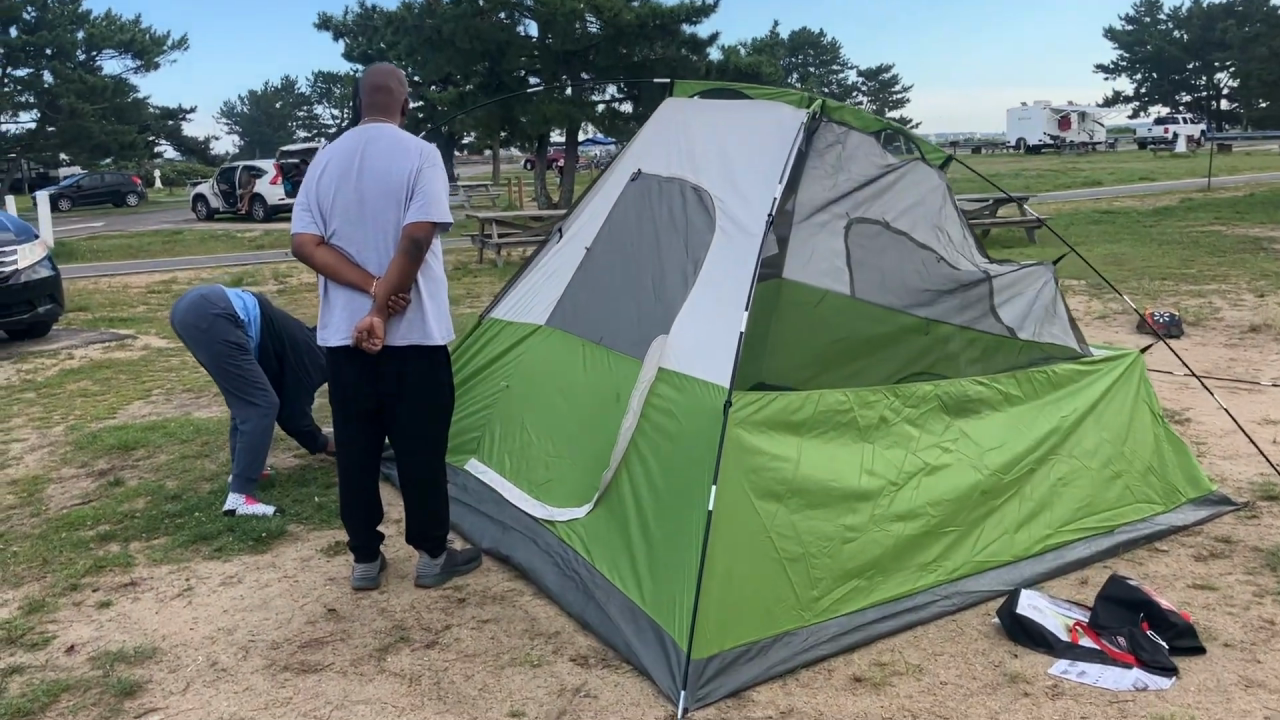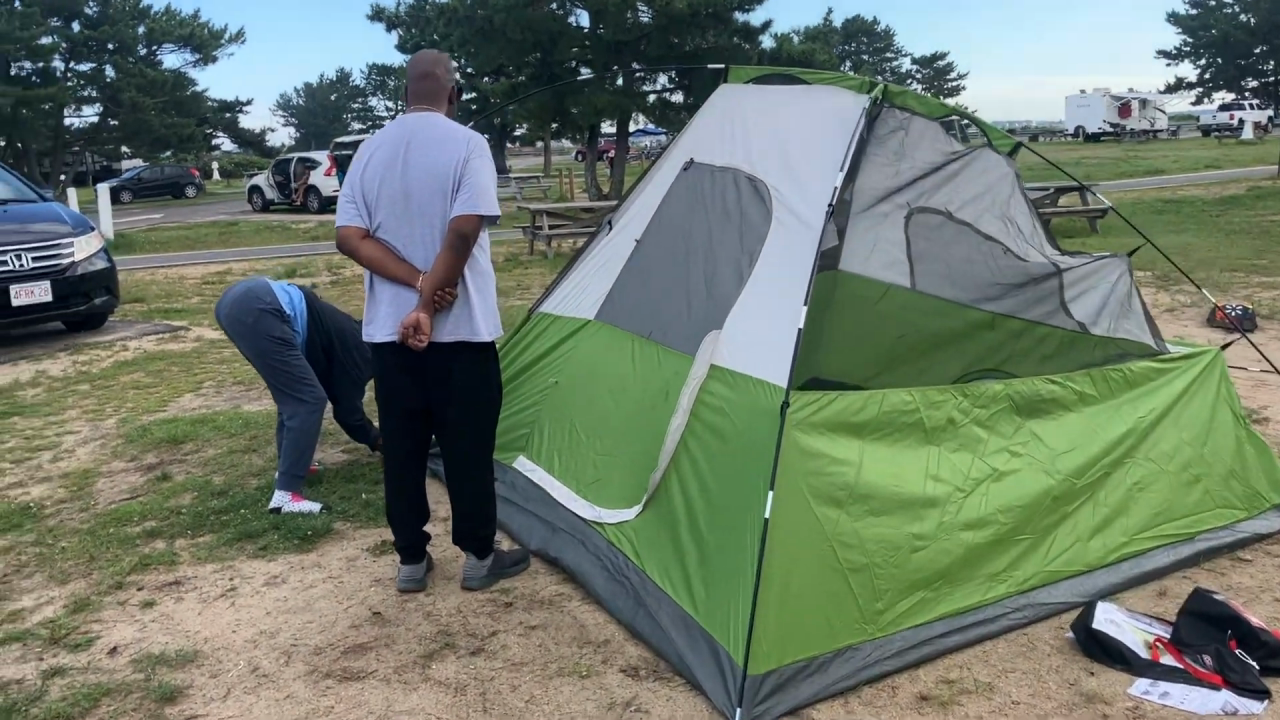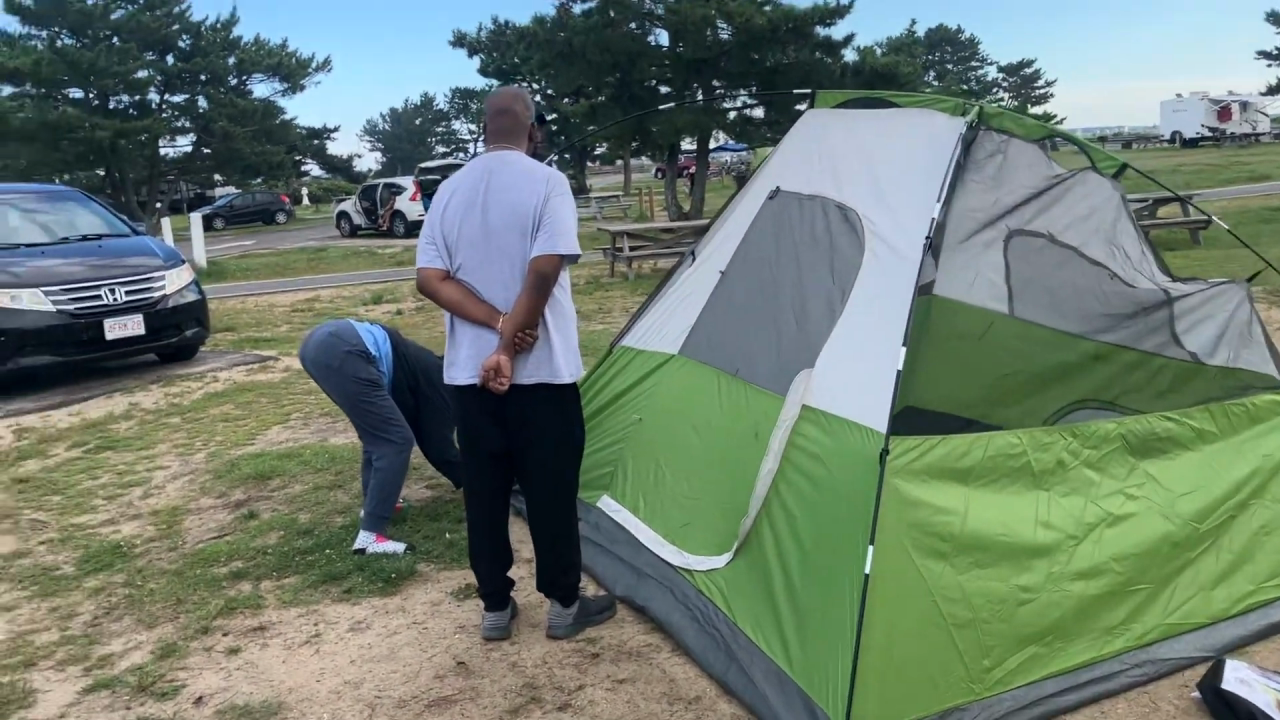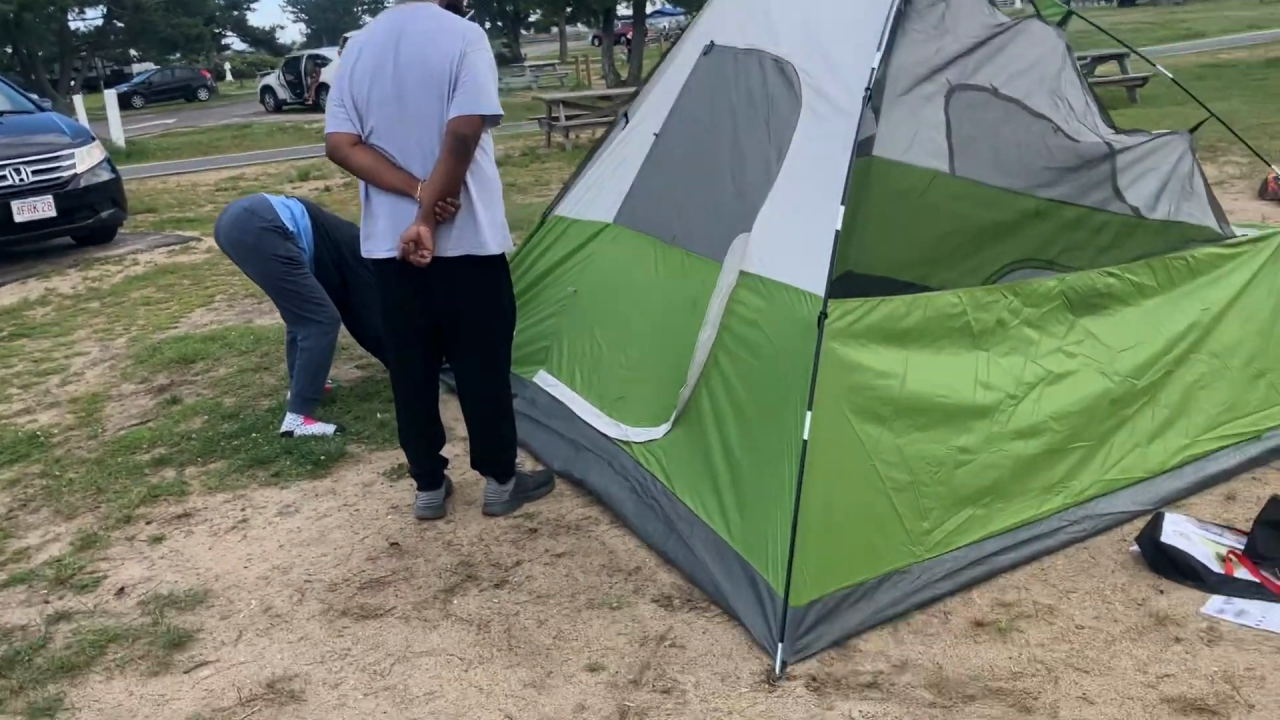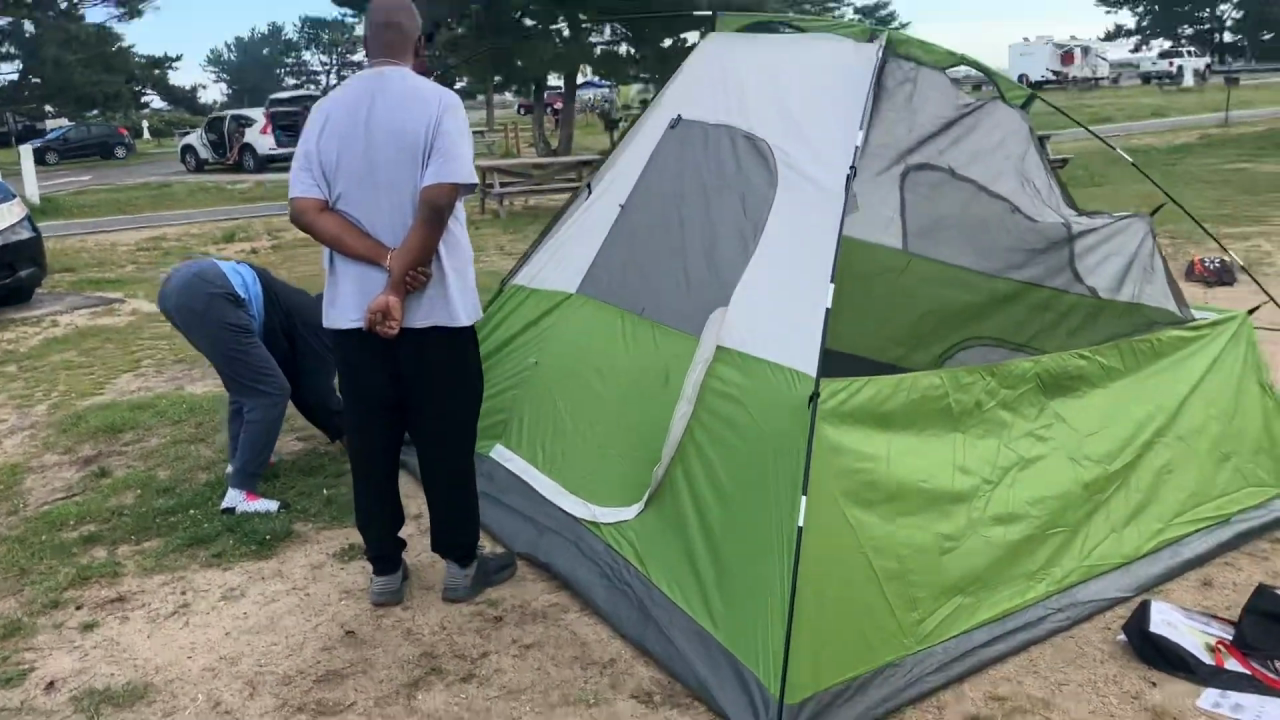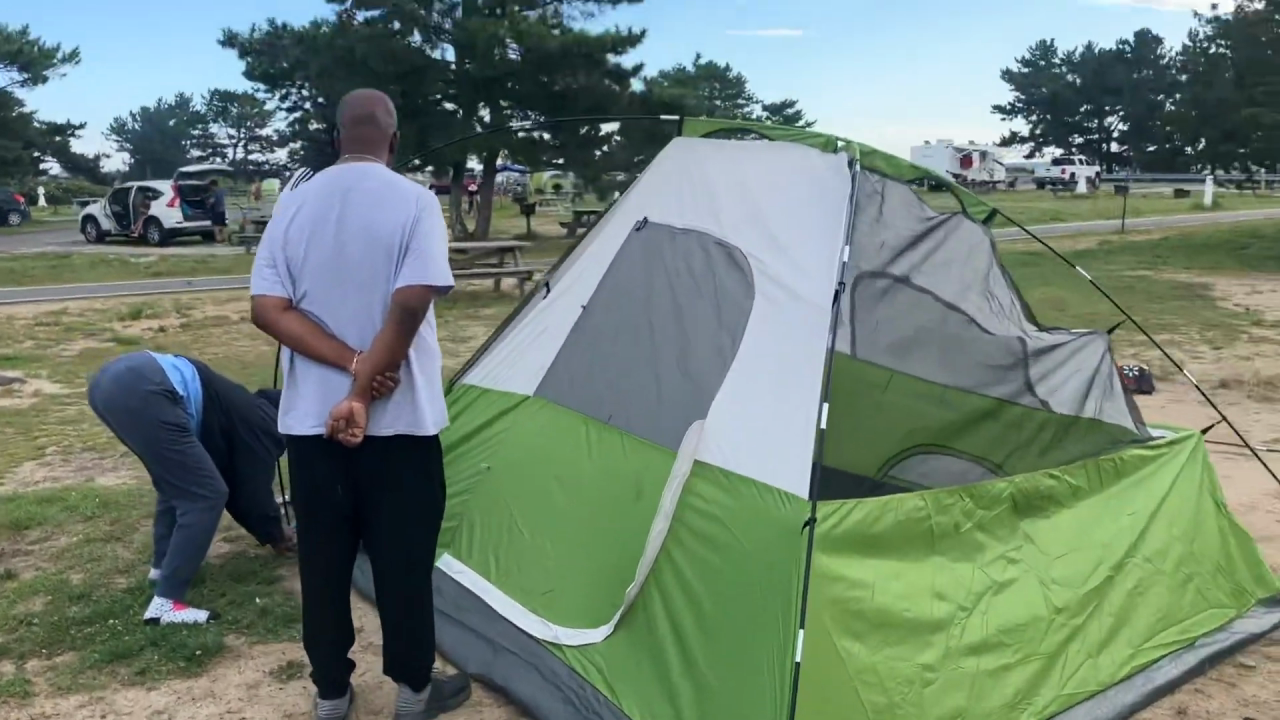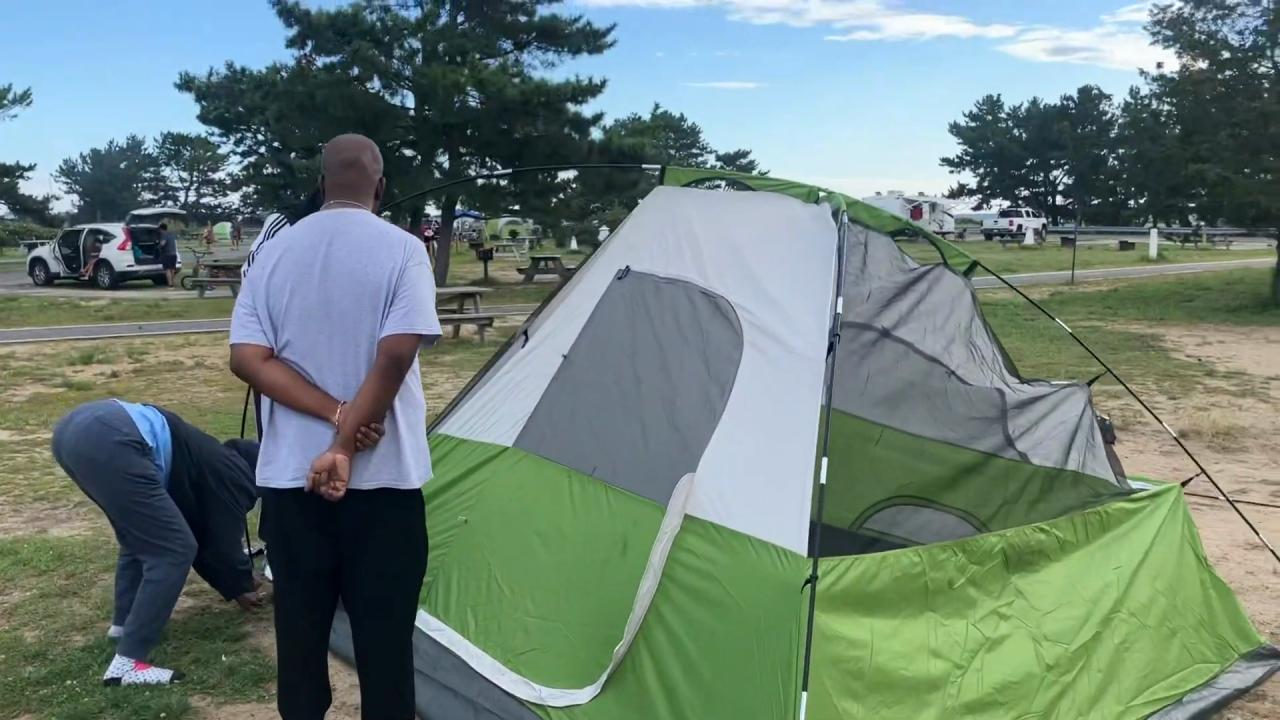
dt=0.4s
person 1, frame 1
left shoulder: (326, 158)
right shoulder: (419, 154)
left elbow: (304, 244)
right elbow: (416, 239)
left wrist: (371, 289)
right wrist: (382, 308)
left hip: (342, 333)
right hip: (411, 331)
left knee: (355, 447)
right knee: (421, 446)
left ankle: (365, 558)
right ankle: (433, 555)
person 1, frame 2
left shoulder: (370, 149)
right shoulder: (466, 144)
left elbow: (349, 237)
right elbow: (463, 231)
left wrist: (418, 284)
right wrist: (430, 301)
left hip: (388, 329)
right hip: (458, 327)
left knee: (402, 446)
right knee: (468, 445)
left ankle: (411, 560)
right ankle: (479, 557)
person 1, frame 3
left shoulder: (450, 189)
right shoulder: (546, 181)
left elbow: (429, 279)
right elbow: (543, 271)
left wrist: (496, 326)
right wrist: (509, 346)
left hip: (468, 371)
right hip: (540, 369)
left knee: (483, 490)
right knee: (551, 489)
left ankle: (495, 606)
right ankle: (564, 604)
person 1, frame 4
left shoulder: (358, 46)
left elbow: (341, 144)
right elbow: (463, 132)
left wrist: (415, 193)
right wrist: (429, 215)
left hip: (387, 244)
right hip: (465, 240)
left knee: (410, 367)
right knee: (481, 364)
left ankle: (428, 486)
right ankle: (500, 479)
person 1, frame 5
left shoulder: (327, 110)
right shoulder: (438, 102)
left elbow: (305, 209)
right elbow: (437, 201)
left wrist: (385, 261)
right wrist: (399, 287)
left hip: (352, 312)
right hip: (434, 311)
left knee: (370, 443)
right knee: (446, 441)
left ankle: (385, 569)
right ankle: (461, 563)
person 1, frame 6
left shoulder: (294, 204)
right shoulder: (414, 201)
left elbow: (267, 309)
right elbow: (410, 304)
left wrist: (350, 366)
right wrist: (363, 390)
left hip: (311, 419)
right hip: (399, 420)
left knee: (322, 557)
right knee: (404, 557)
person 1, frame 7
left shoulder: (276, 250)
right shoulder: (401, 249)
left elbow: (246, 358)
right elbow: (396, 354)
left wrist: (335, 415)
right wrist: (345, 444)
left hip: (290, 473)
right hip: (380, 473)
left knee: (299, 618)
right knee: (384, 619)
person 2, frame 1
left shoulder: (306, 345)
right shoulder: (312, 356)
right elbow: (296, 417)
right wrist: (324, 445)
left hip: (192, 304)
right hip: (216, 315)
left knee: (246, 400)
right knee: (259, 405)
left ankle: (240, 473)
right ankle: (239, 498)
person 2, frame 2
left shoulder: (346, 333)
right shoulder: (356, 350)
right elbow: (348, 411)
right wrist: (378, 441)
left hip: (236, 300)
right hip: (261, 311)
left knee: (293, 395)
right knee: (308, 400)
left ankle: (287, 465)
right ankle: (285, 496)
person 2, frame 3
left shoulder: (431, 371)
right shoulder: (439, 385)
left elbow: (429, 439)
right elbow: (439, 447)
left hip: (323, 340)
right hip: (343, 352)
left knee: (380, 433)
right knee: (395, 441)
left ankle: (373, 504)
right ankle: (370, 536)
person 2, frame 4
left shoulder: (351, 246)
right shoulder: (363, 258)
left elbow: (355, 315)
right elbow: (368, 322)
right hip: (259, 229)
left knee: (302, 312)
right knee: (320, 320)
left ankle: (299, 386)
right ankle: (297, 419)
person 2, frame 5
left shoulder: (303, 312)
right shoulder: (316, 326)
left elbow: (303, 384)
right elbow: (317, 392)
left wrist: (336, 428)
right wrist: (343, 434)
right hip: (208, 294)
left knee: (248, 383)
right knee: (268, 392)
left ankle: (239, 461)
right ankle: (240, 494)
person 2, frame 6
right shoulder: (261, 425)
right elbow: (255, 492)
left wrist: (269, 530)
right wrist: (276, 535)
right hip: (147, 394)
left knee: (179, 487)
right knee: (205, 496)
left ankle: (162, 567)
right ankle: (167, 604)
person 2, frame 7
left shoulder: (213, 462)
right shoulder: (232, 478)
left elbow: (203, 537)
right elbow: (224, 546)
left wrist: (235, 585)
right wrist: (242, 587)
right hip: (111, 443)
left knee: (142, 537)
right knee: (173, 551)
left ankle: (124, 622)
